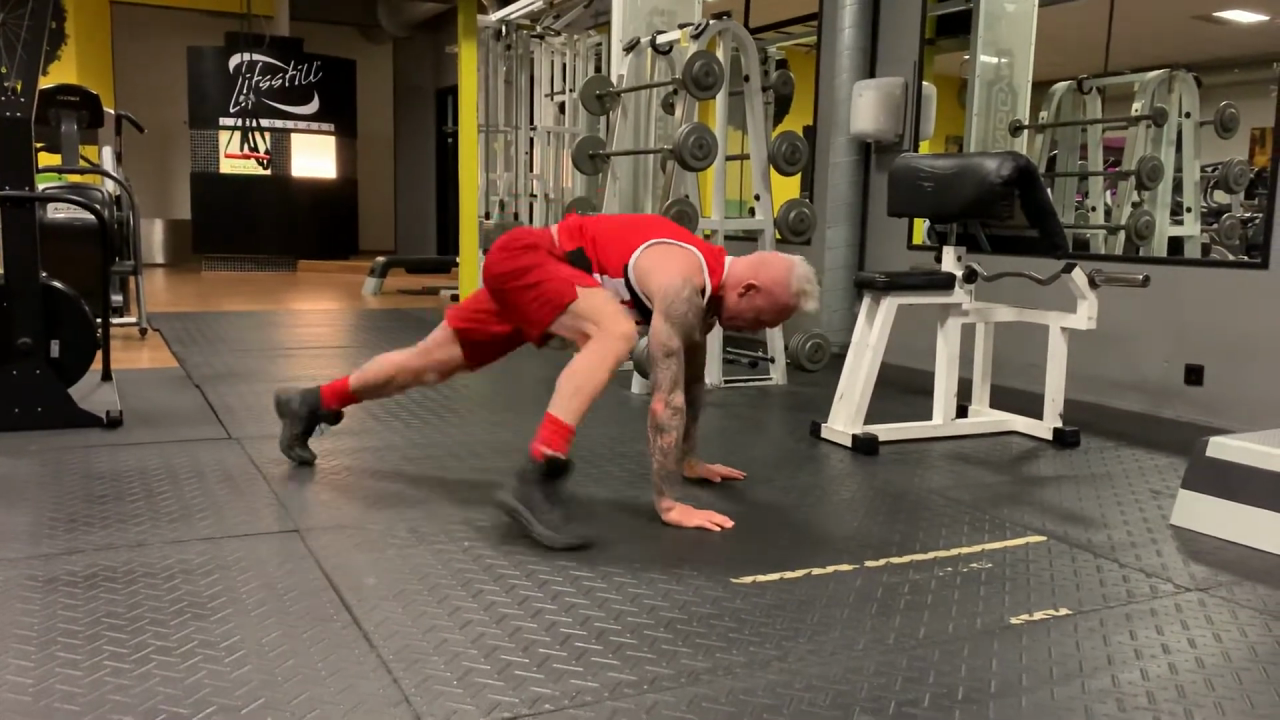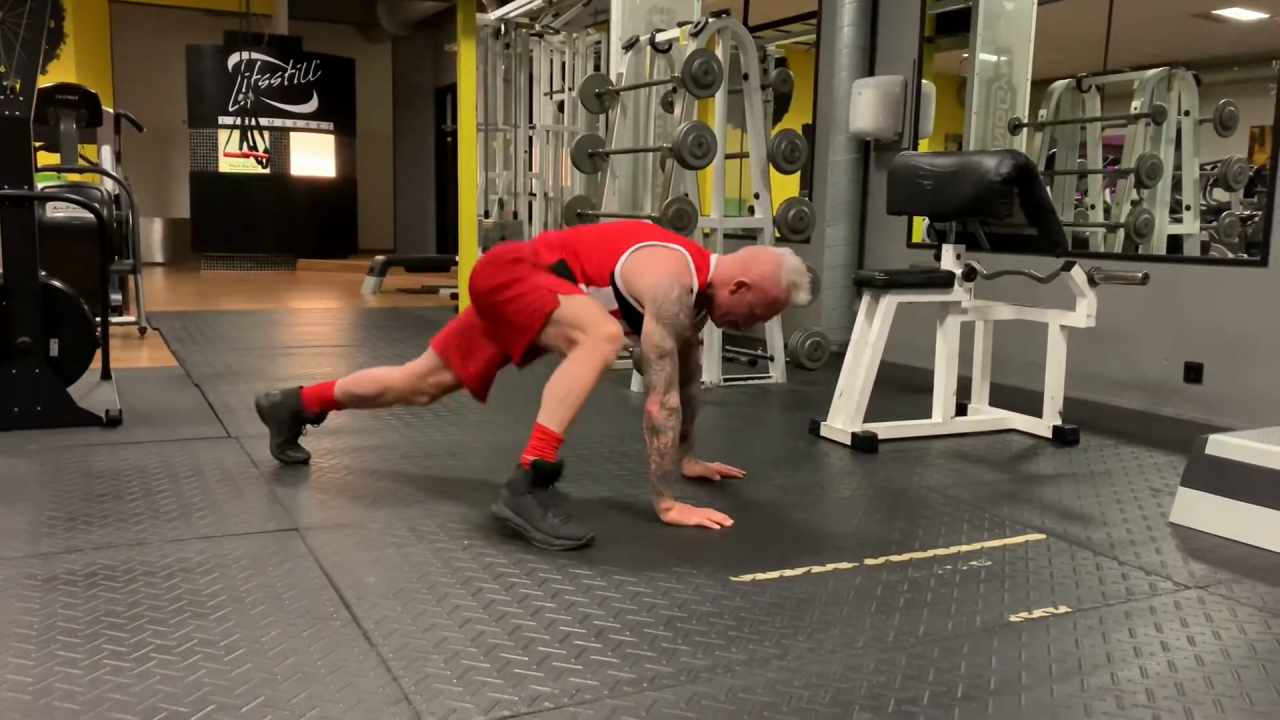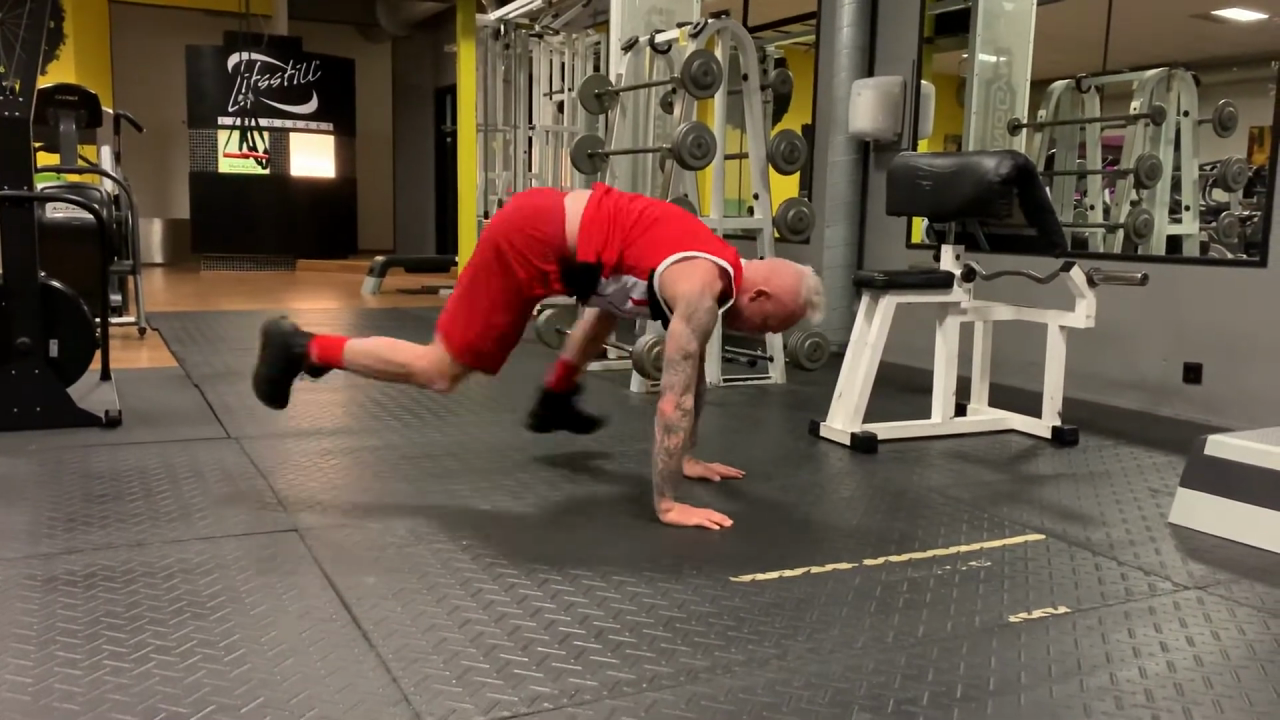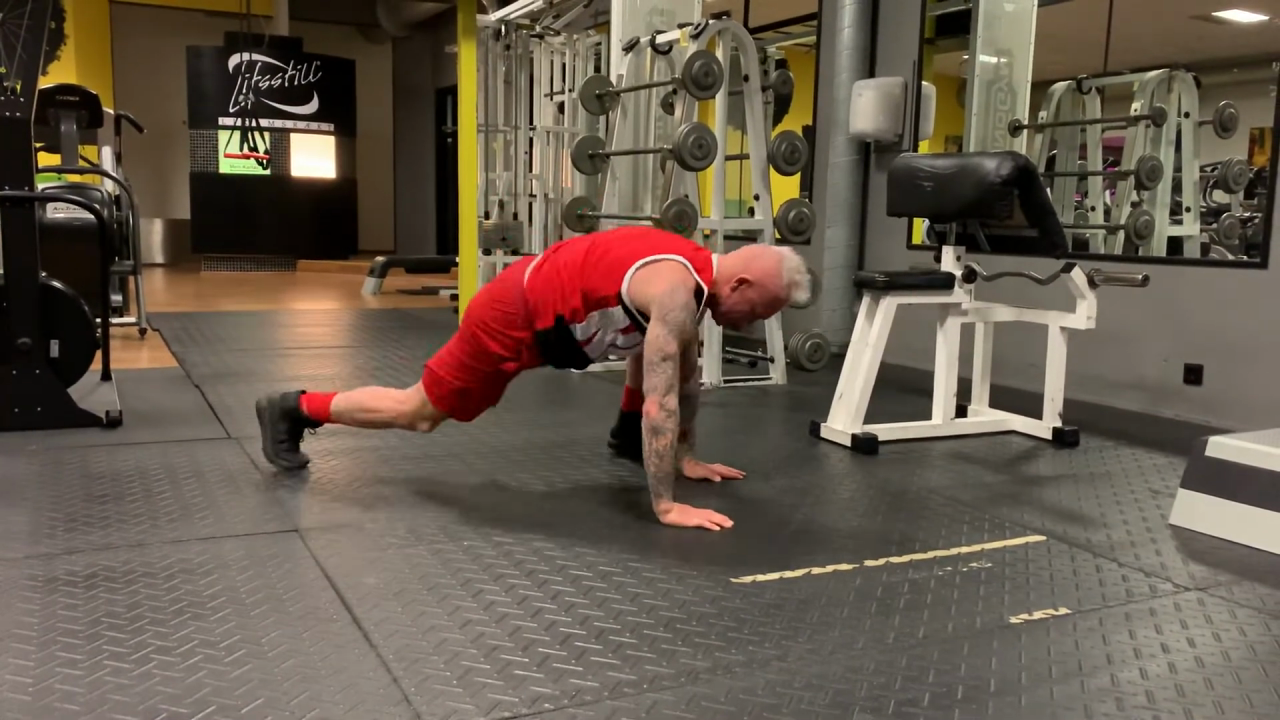
dt=0.3s
person 1, frame 1
left shoulder: (708, 279)
right shoulder: (682, 282)
left elbow: (690, 376)
right elbow: (666, 394)
left wrist: (688, 461)
right wrist: (670, 502)
left hip: (545, 267)
right hip: (523, 259)
left knee: (432, 364)
right knee: (615, 338)
left ankle: (314, 405)
right ankle: (538, 477)
person 1, frame 2
left shoulder: (698, 283)
right shoulder: (672, 285)
left elbow: (686, 374)
right elbow: (662, 395)
left wrist: (683, 459)
right wrist: (668, 502)
left hip: (531, 283)
right hip: (509, 275)
left knee: (421, 385)
right knee: (601, 343)
left ankle: (293, 407)
right ankle: (528, 485)
person 1, frame 3
left shoulder: (713, 274)
right shoulder: (704, 288)
left elbow: (686, 379)
right elbow: (676, 396)
left wrist: (685, 459)
right wrist: (668, 503)
left hip: (551, 216)
right hip: (530, 238)
left knee: (608, 307)
right knee: (440, 370)
left ankle: (554, 401)
right ankle: (301, 349)
person 1, frame 4
left shoulder: (694, 273)
right shoulder: (674, 288)
left elbow: (684, 372)
right elbow: (659, 398)
left wrist: (686, 457)
right wrist: (666, 505)
left hip: (540, 294)
right hip: (512, 319)
left knee: (652, 336)
right knee: (420, 412)
left ankle: (626, 436)
right ankle: (291, 410)
